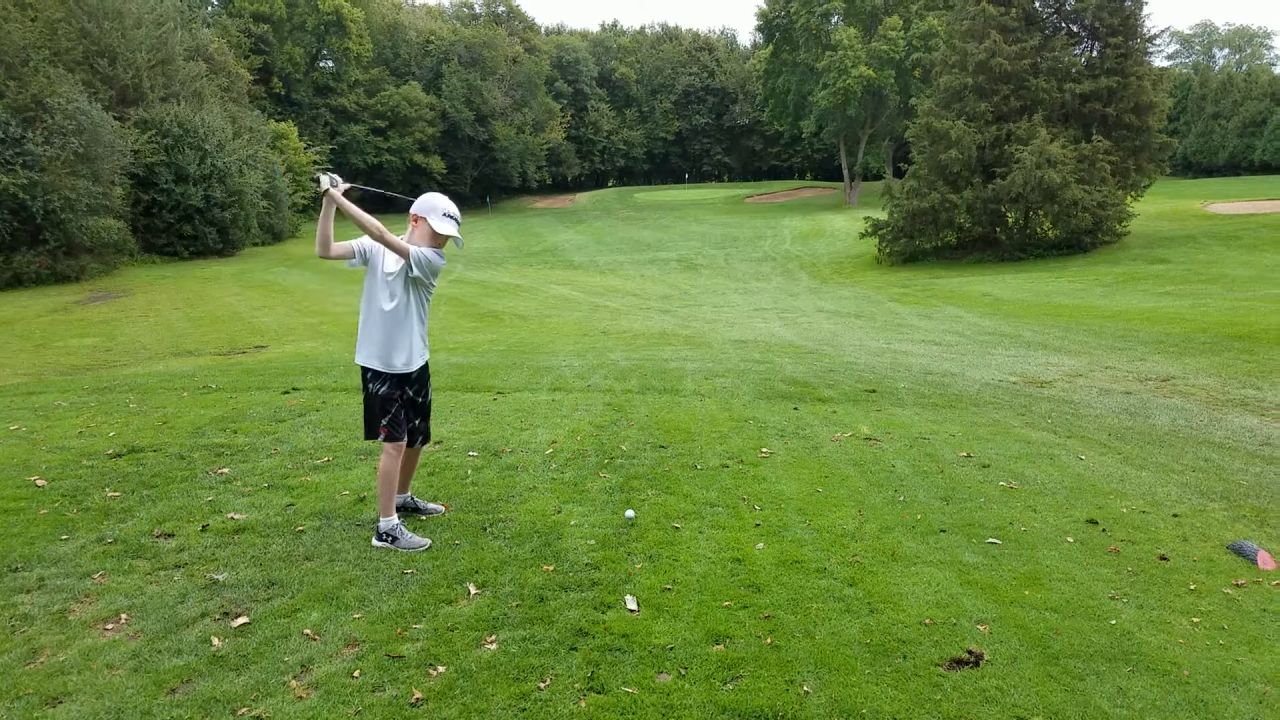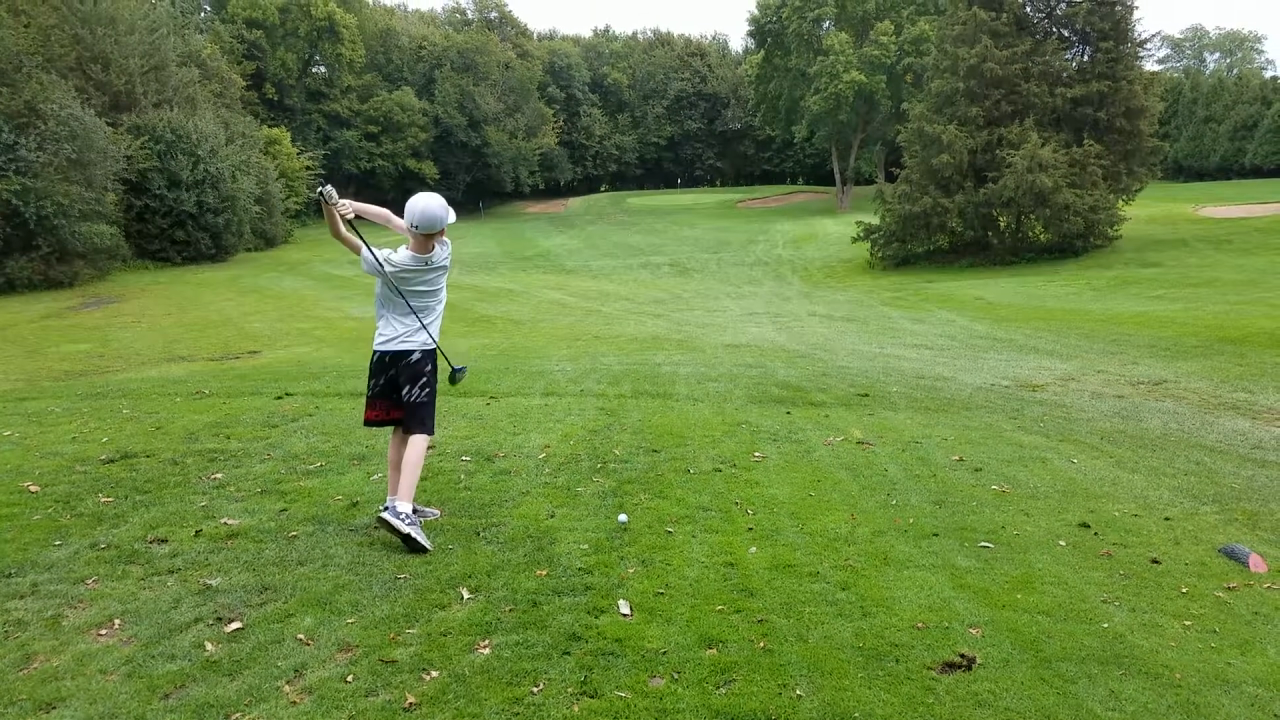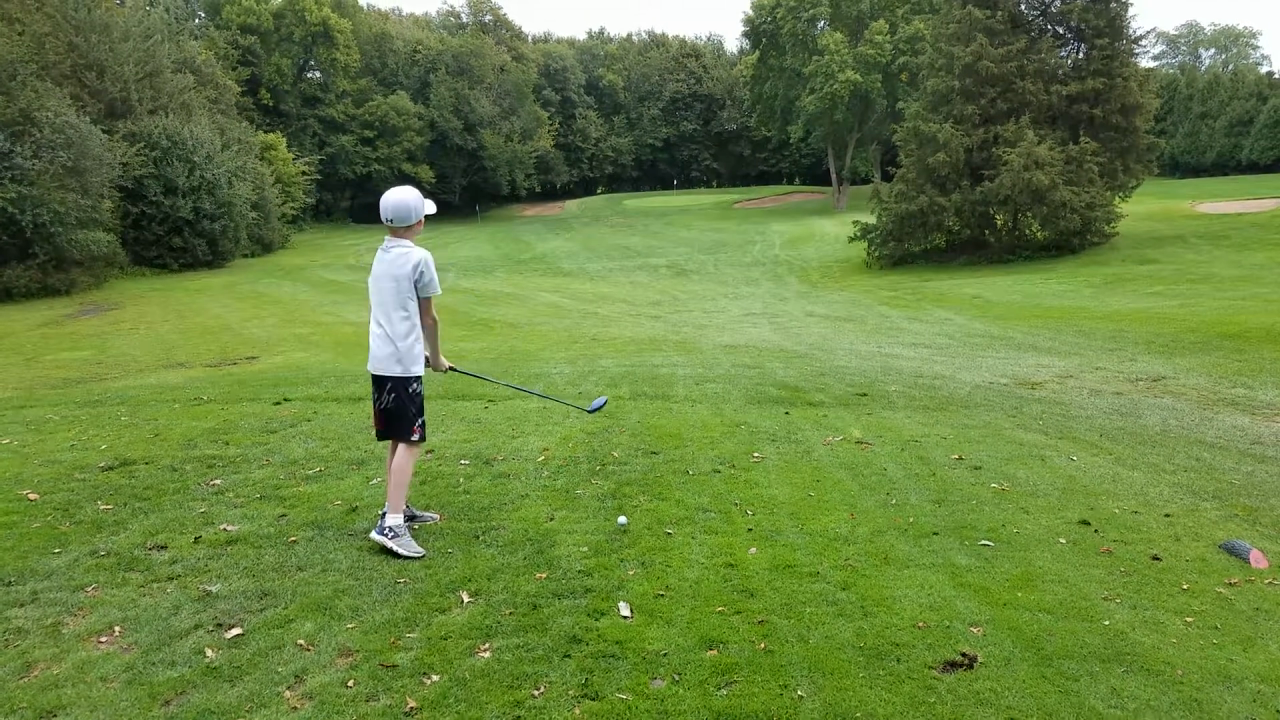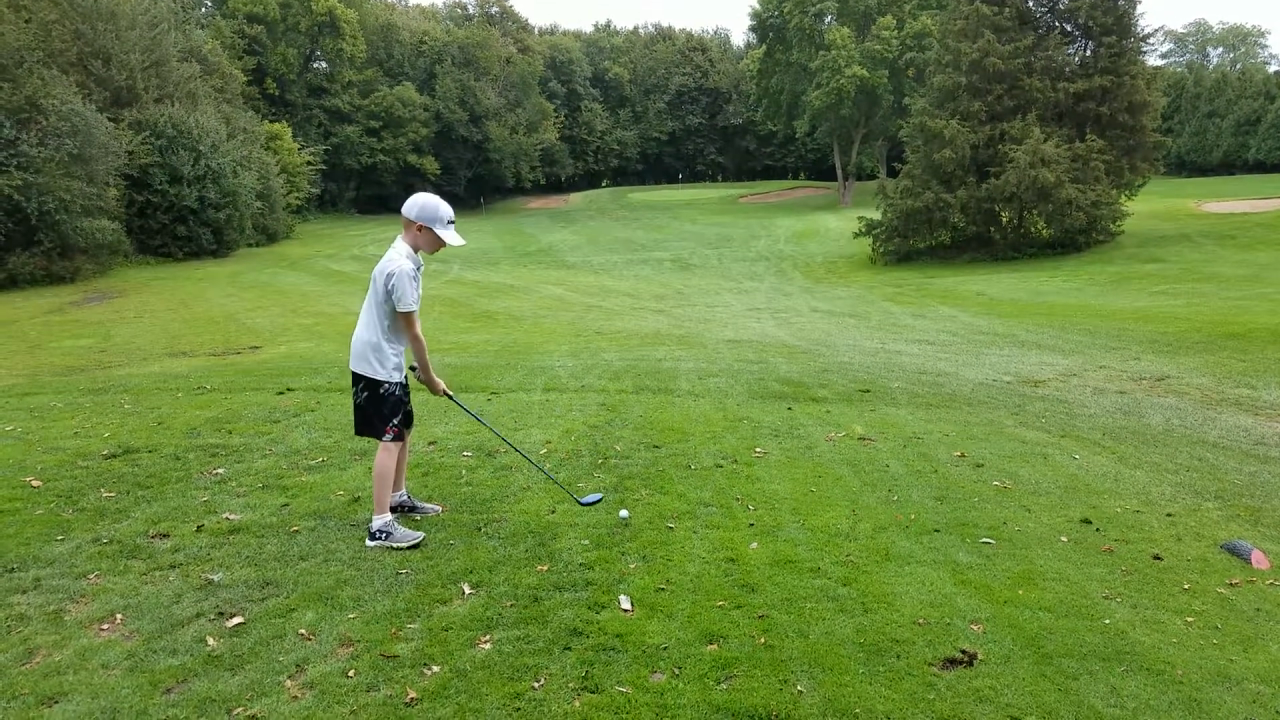
dt=1s
person 1, frame 1
left shoulder: (432, 261)
right shoulder: (375, 250)
left elbow: (381, 233)
right elbow: (324, 250)
left wrist: (338, 197)
right wrist: (329, 200)
left hip: (413, 364)
right hip: (379, 364)
left knee: (416, 440)
right knee: (395, 443)
left ankle: (401, 498)
right ankle: (387, 527)
person 1, frame 2
left shoulder: (387, 264)
right shoulder: (444, 252)
left elbow: (339, 234)
right elbow: (390, 218)
left wrist: (331, 204)
right wrist: (353, 205)
left hip: (385, 352)
right hip: (419, 354)
left knee: (401, 428)
right knee: (419, 432)
left ankle: (396, 502)
right ankle: (401, 510)
person 1, frame 3
left shoulder: (381, 256)
right shoulder: (419, 259)
right elbow: (429, 317)
right wrist: (435, 355)
left hip: (381, 360)
right hip: (403, 363)
left knee: (398, 438)
right knee: (409, 440)
left ankle: (396, 507)
right ankle: (391, 525)
person 1, frame 4
left shoulder: (406, 259)
right shoulder: (401, 268)
right elbow: (412, 330)
left wrist: (421, 368)
right wrist: (429, 377)
left hip: (388, 360)
right hip: (377, 362)
left knee: (403, 429)
right knee: (391, 438)
left ankle: (398, 497)
right ankle: (381, 525)
